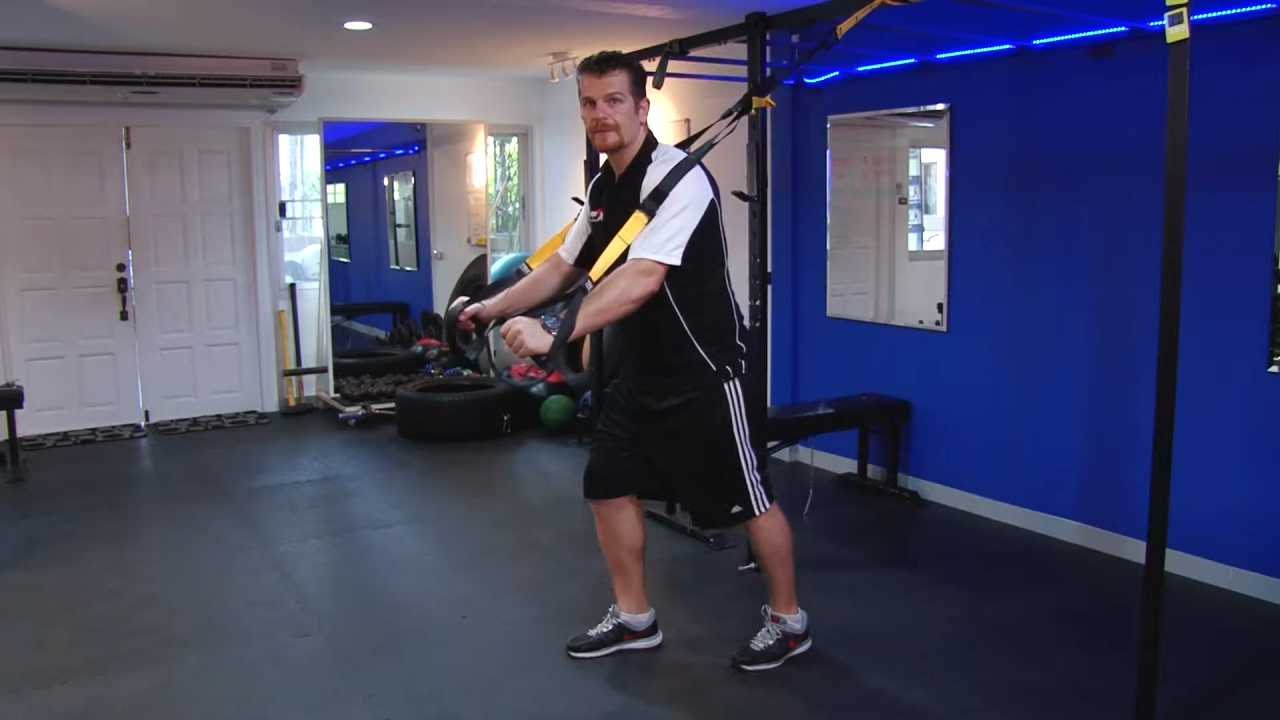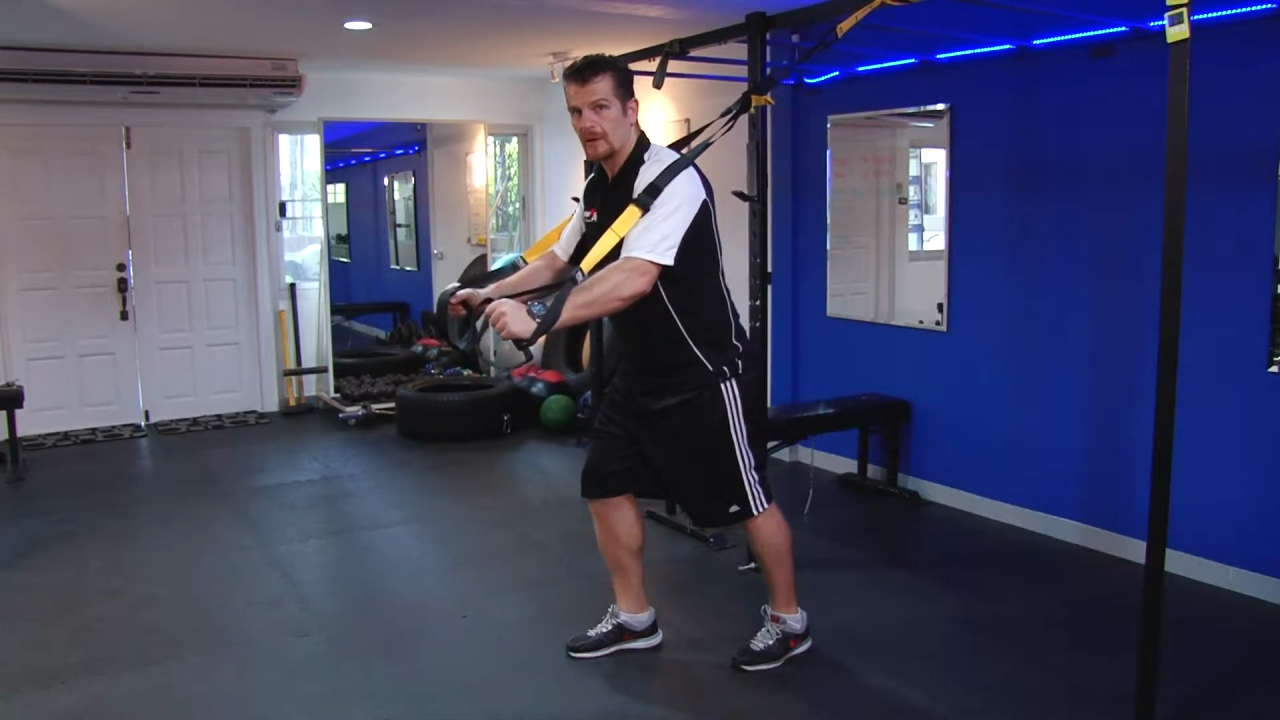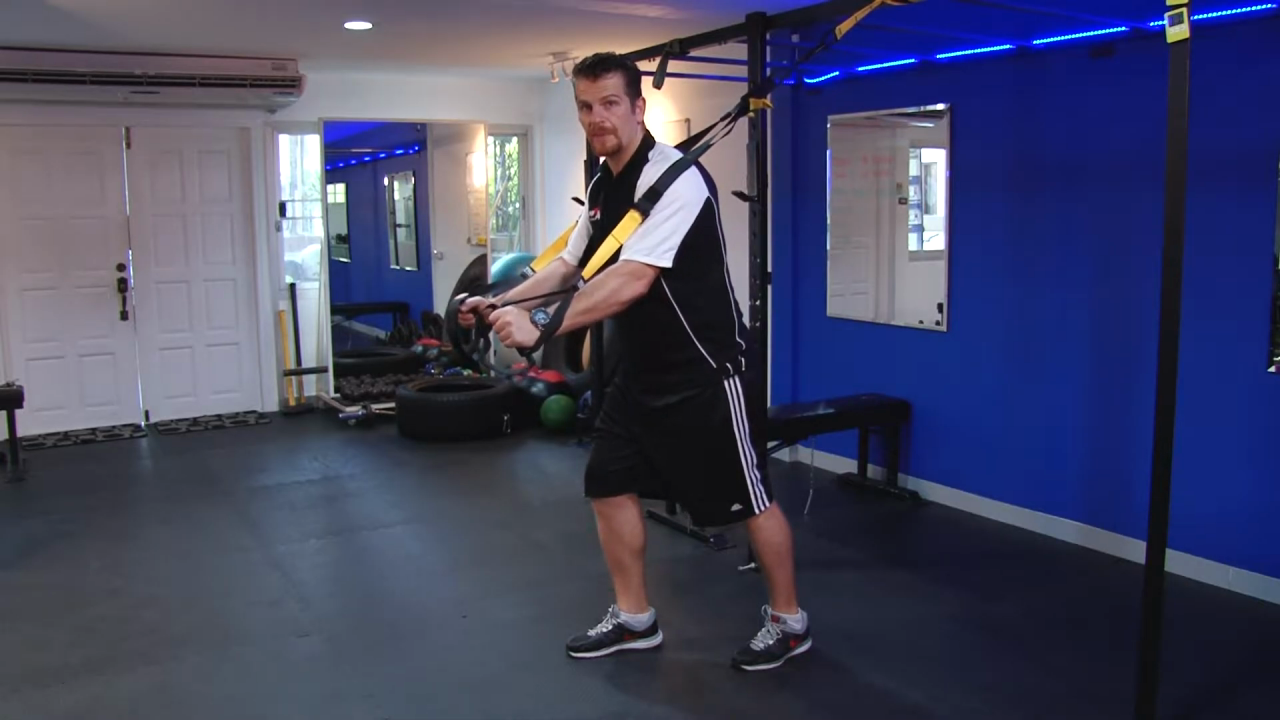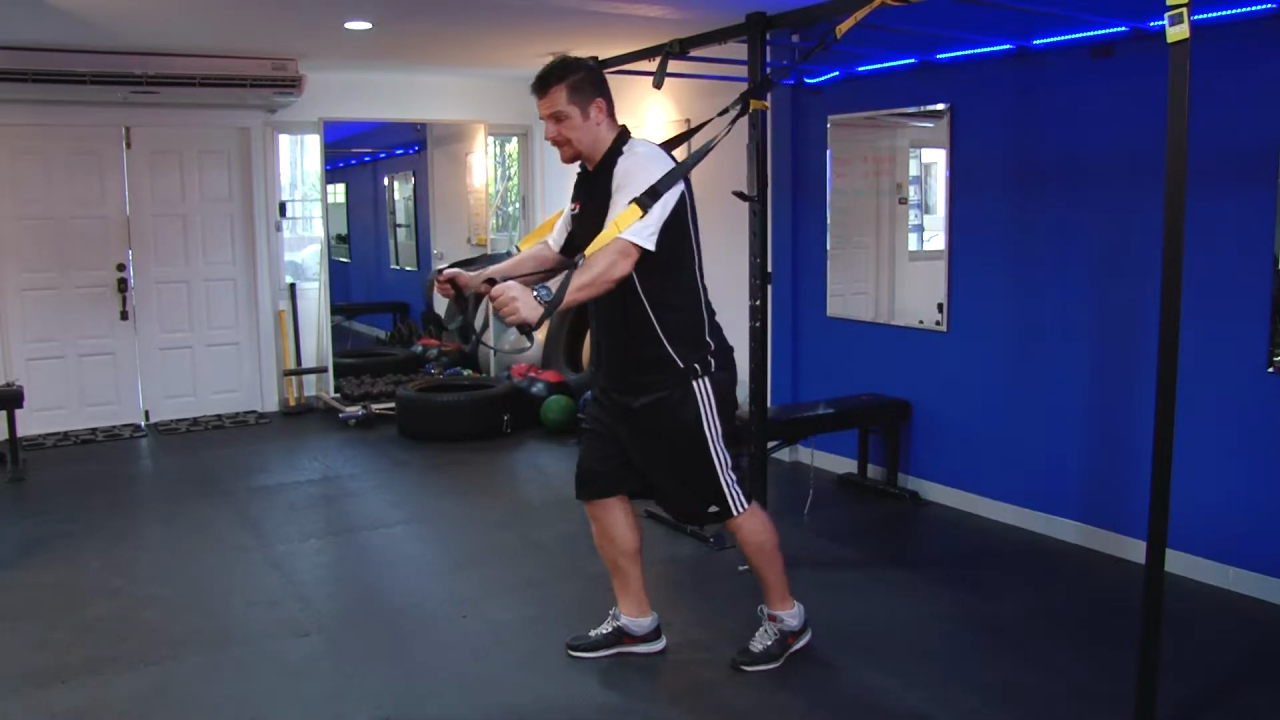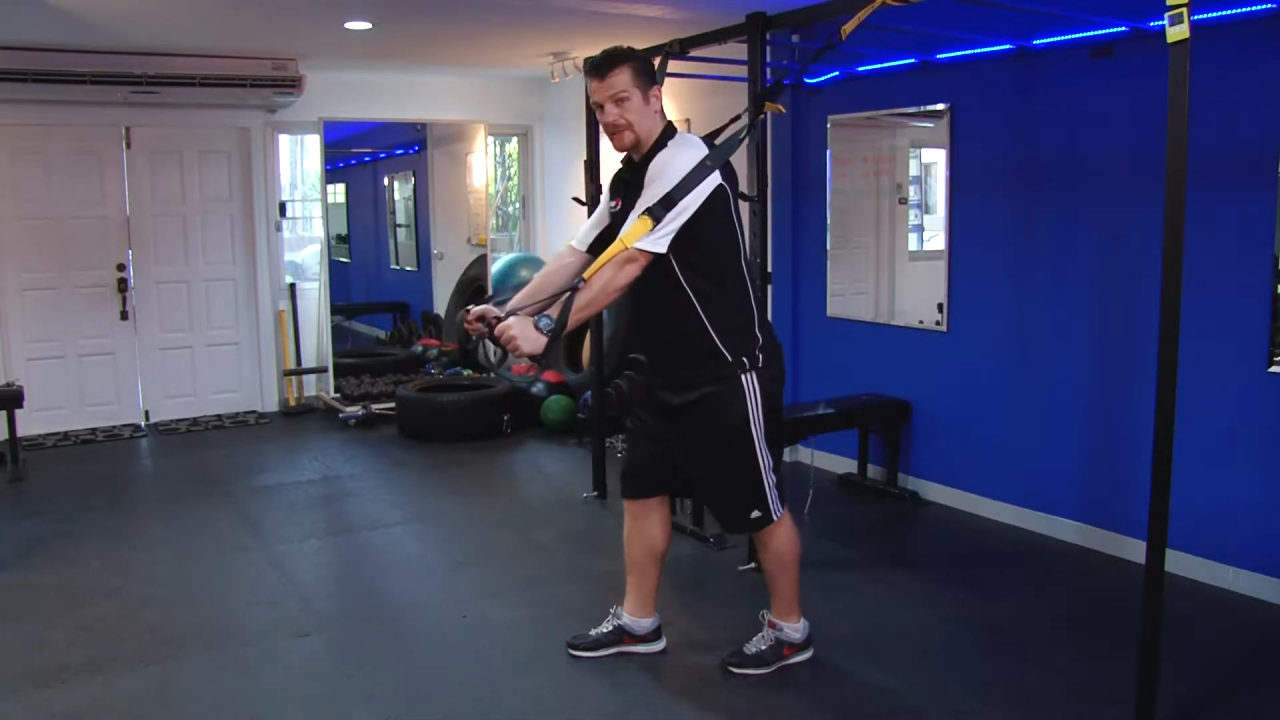
dt=1s
person 1, frame 1
left shoulder: (675, 177)
right shoulder: (602, 188)
left elbow: (641, 280)
right elbow: (563, 266)
left wrist: (552, 330)
right wrist: (493, 307)
left hip: (704, 371)
right hip: (643, 370)
left knee: (747, 500)
right knee: (608, 487)
left ankle: (788, 620)
right ankle: (633, 618)
person 1, frame 2
left shoulder: (669, 178)
right shoulder: (598, 188)
left elbow: (633, 278)
right elbow: (558, 261)
left wrist: (538, 318)
right wrist: (489, 294)
left hip: (705, 370)
right hip: (642, 370)
left knee: (746, 499)
right knee: (605, 486)
left ankle: (788, 620)
right ankle: (633, 618)
person 1, frame 3
left shoulder: (672, 178)
right shoulder: (603, 186)
left elbow: (633, 278)
right elbow: (569, 264)
left wrist: (541, 325)
right wrist: (498, 303)
left hip: (705, 370)
right hip: (643, 369)
left knee: (747, 499)
right knee: (608, 486)
left ankle: (788, 620)
right ankle: (634, 619)
person 1, frame 4
left shoulder: (640, 166)
right shoulder: (590, 179)
left elbow: (618, 258)
right elbow: (551, 250)
left wrist: (542, 301)
right wrist: (481, 279)
left hip: (682, 369)
right hip: (622, 371)
left knee: (722, 499)
right knee: (600, 490)
left ankle: (786, 616)
right ankle: (636, 621)
person 1, frame 5
left shoulder: (683, 161)
right shoulder: (628, 179)
left elbow: (626, 265)
right elbow: (576, 255)
left wrist: (545, 327)
right wrist: (508, 311)
left hip: (728, 370)
right hip: (668, 370)
left knee: (758, 504)
right knee: (642, 490)
left ankle: (789, 629)
right ankle: (639, 622)
